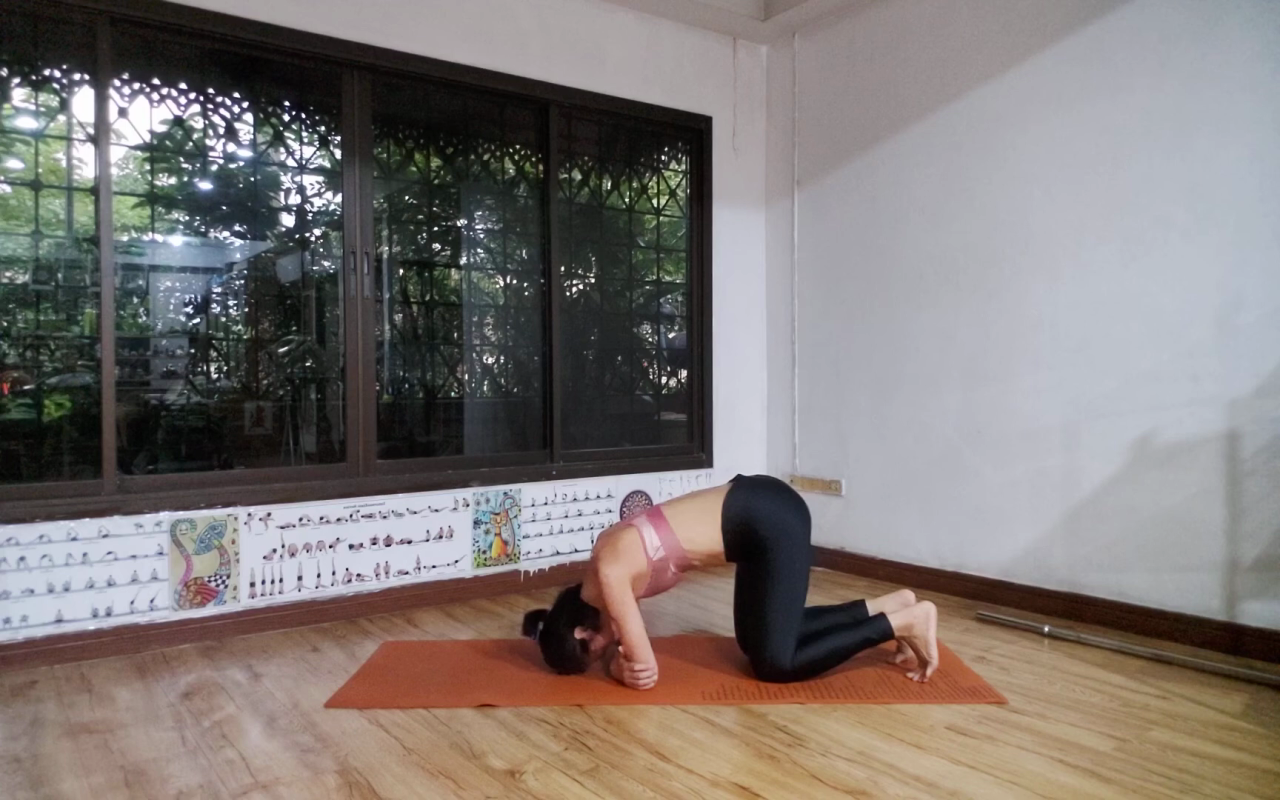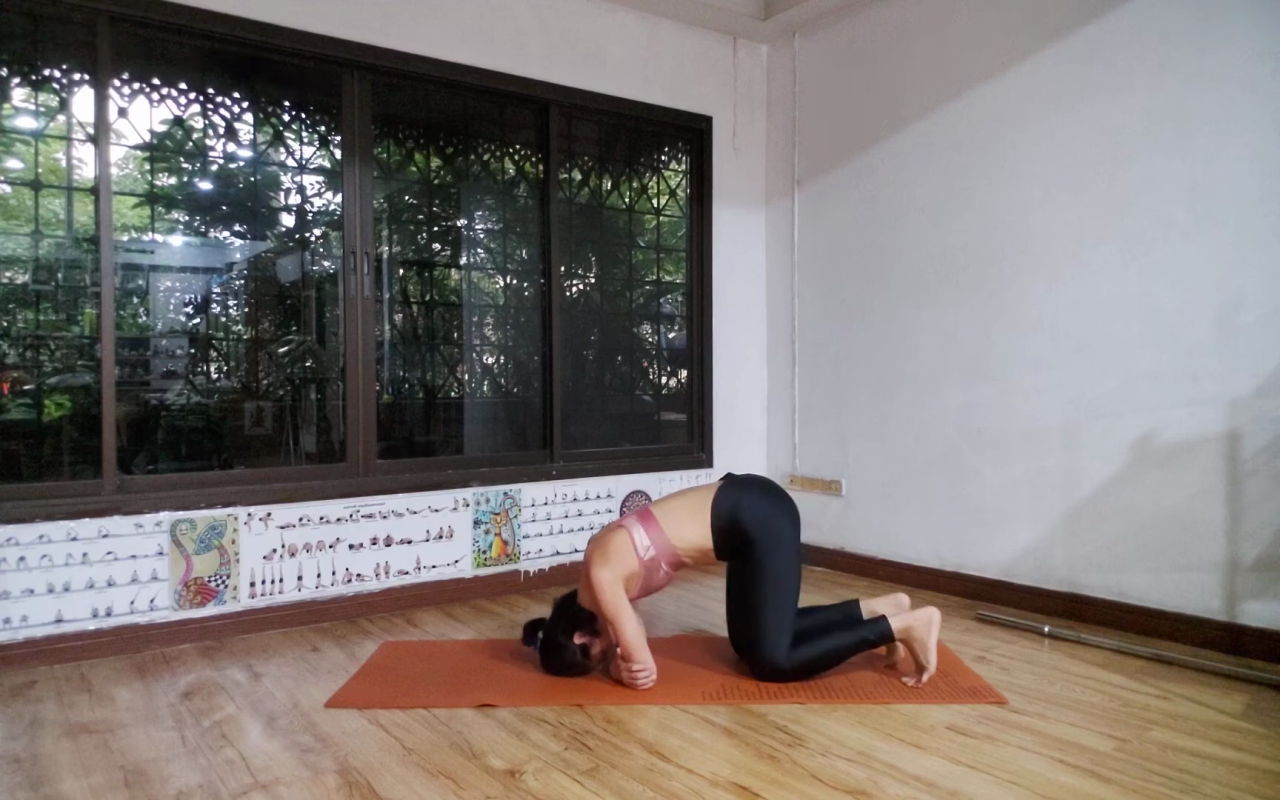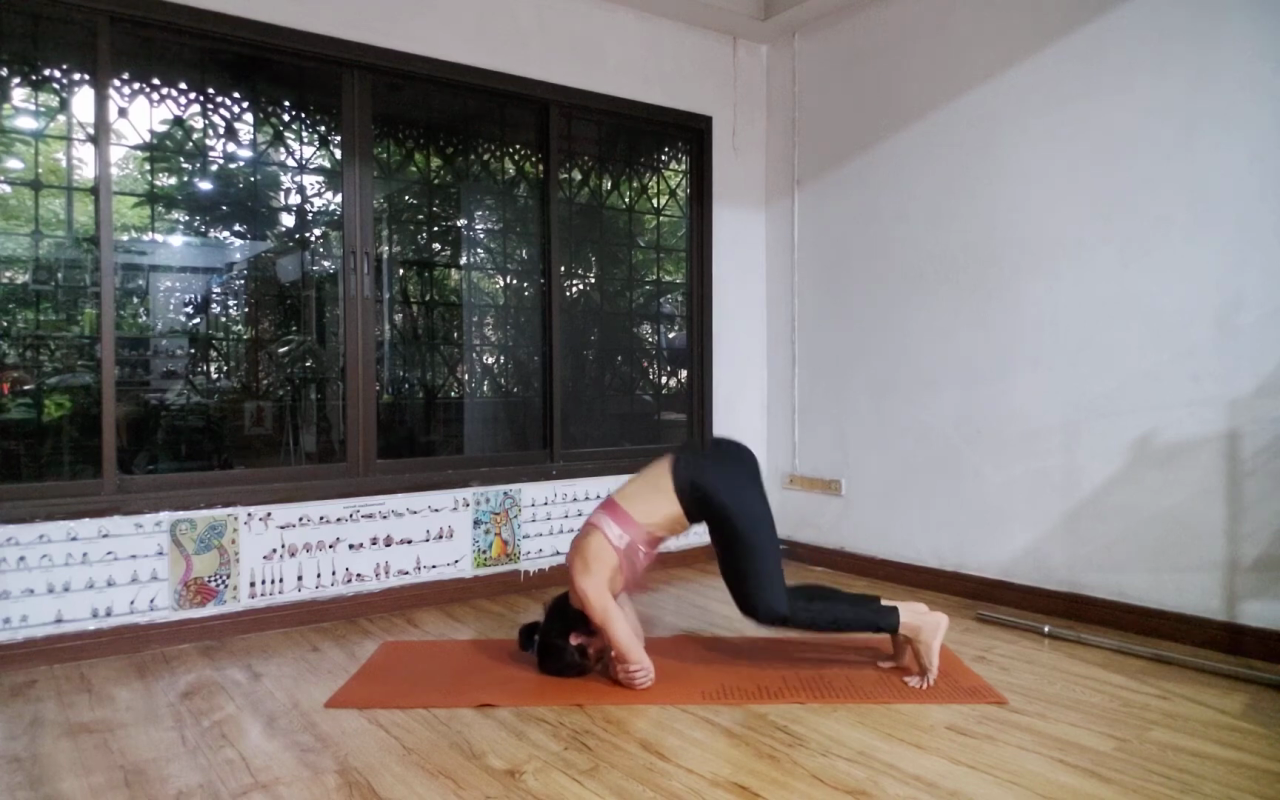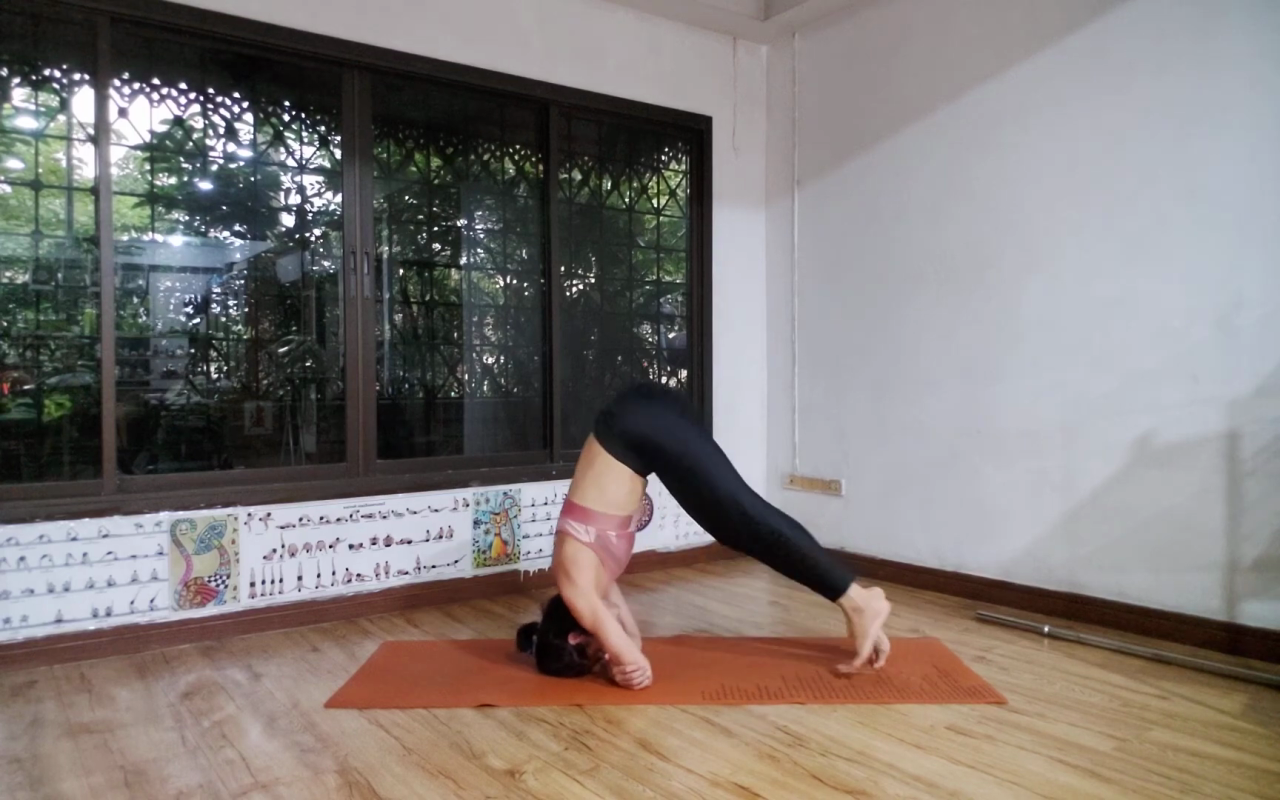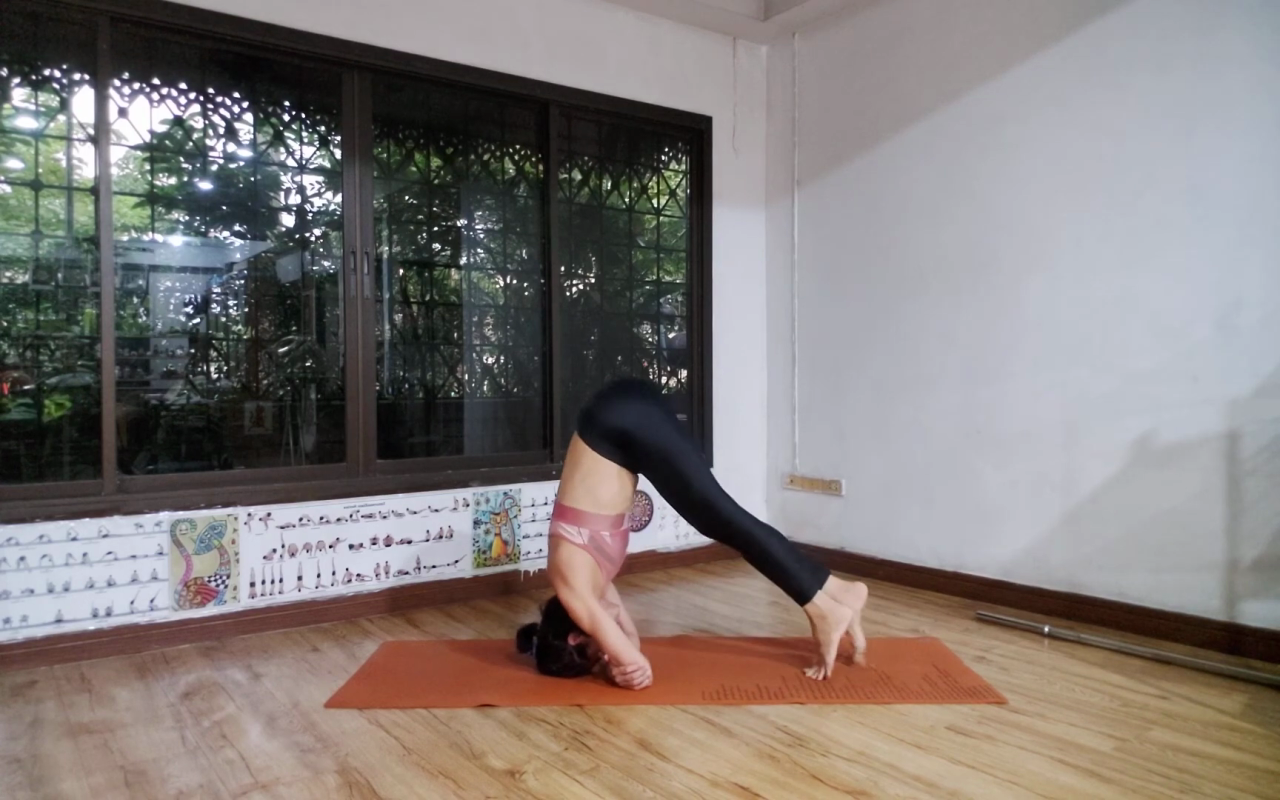
dt=0.4s
person 1, frame 1
left shoulder: (610, 571)
right shoulder: (610, 557)
left elbow: (645, 672)
right elbow: (633, 640)
left wrist: (620, 665)
right wrist: (620, 658)
left hip: (773, 521)
right hip: (761, 514)
left knee: (774, 663)
right knee: (760, 638)
left ankle: (904, 623)
right ankle: (887, 607)
person 1, frame 2
left shoulder: (602, 572)
right shoulder: (605, 562)
left elbow: (644, 670)
right elbow: (635, 642)
left wrist: (622, 665)
right wrist: (623, 660)
left hip: (760, 520)
right hip: (751, 513)
left knee: (771, 661)
right knee: (750, 642)
left ankle: (905, 625)
right ankle: (879, 609)
person 1, frame 3
left shoulder: (587, 578)
right shoulder: (594, 571)
left elbow: (640, 668)
right elbow: (634, 642)
left wrist: (620, 662)
right wrist: (621, 657)
left hip: (717, 477)
right hip: (714, 467)
left knee: (770, 605)
right knee: (762, 600)
left ankle: (913, 624)
right ankle: (900, 617)
person 1, frame 4
left shoulder: (576, 585)
right shoulder: (583, 575)
left elbow: (638, 671)
right elbow: (631, 641)
left wrist: (615, 665)
right wrist: (616, 659)
left hip: (643, 423)
right hip: (641, 425)
left knee: (743, 517)
right knee: (735, 527)
left ankle: (857, 602)
right ankle: (855, 600)
person 1, frame 5
left shoulder: (574, 587)
right shoulder: (579, 574)
left elbow: (637, 671)
right hip: (621, 420)
right knee: (713, 518)
left ankle: (822, 608)
right ankle: (832, 593)
